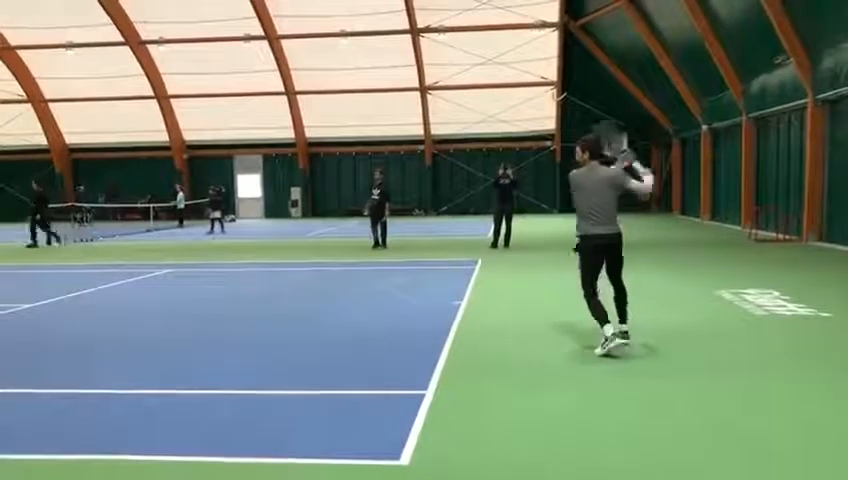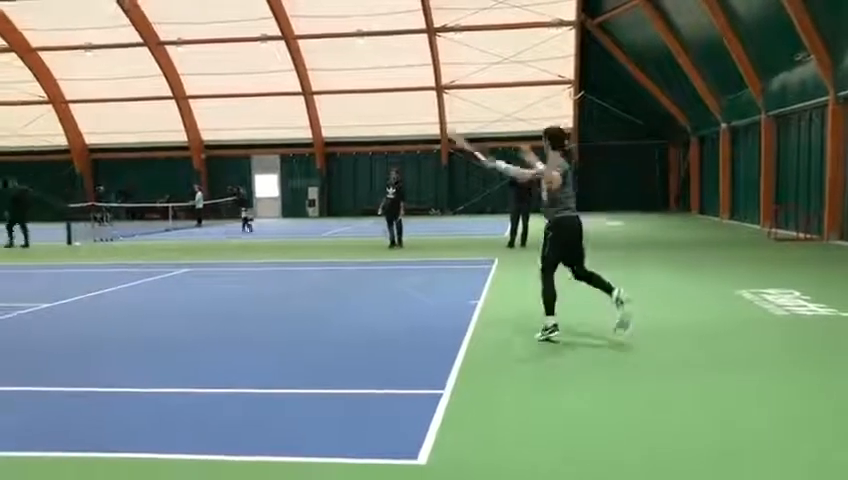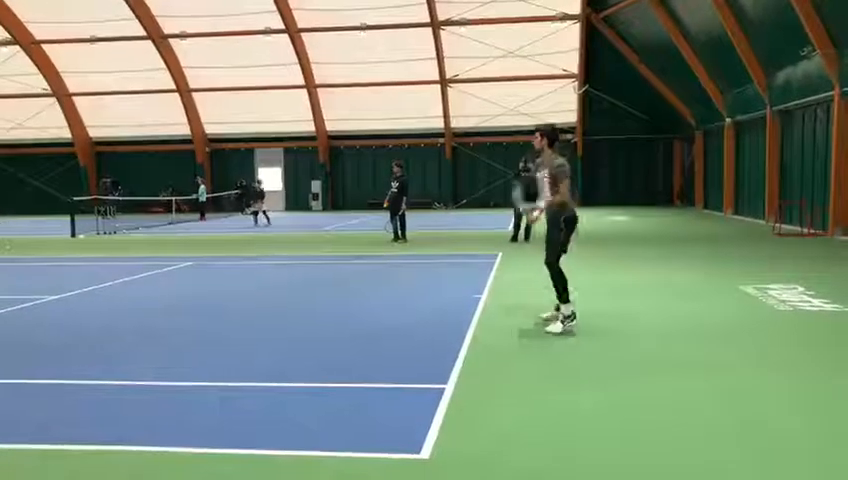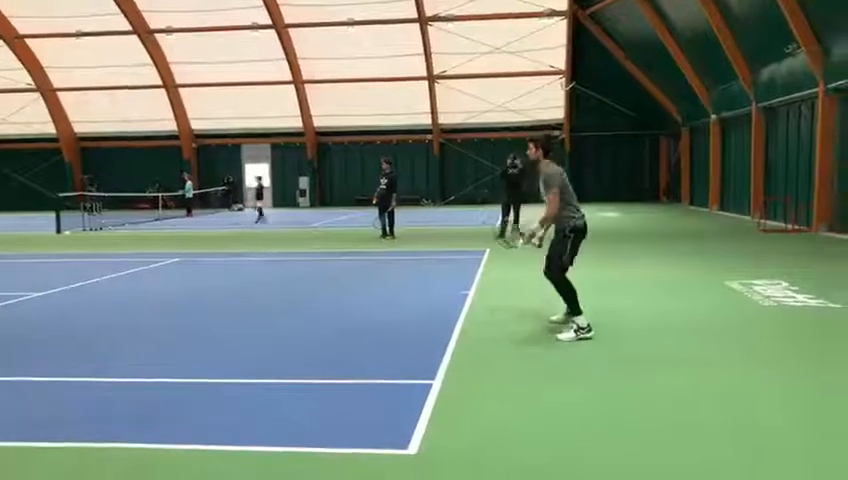
dt=0.7s
person 1, frame 1
left shoulder: (574, 177)
right shoulder: (614, 175)
right elbow: (645, 190)
right wrist: (647, 177)
left hip: (589, 240)
right hip: (613, 238)
left knee: (591, 292)
right knee: (617, 283)
left ankle: (609, 335)
right ankle: (622, 329)
person 1, frame 2
left shoulder: (559, 164)
right shoulder: (554, 164)
left elbow: (555, 185)
right elbow: (526, 176)
left wrist: (538, 166)
right wrist: (497, 164)
left hip: (560, 225)
right hip: (570, 224)
left knee: (547, 274)
right knee: (580, 272)
left ankle: (550, 325)
right ankle: (616, 295)
person 1, frame 3
left shoulder: (559, 164)
right shoulder: (540, 163)
left elbow: (564, 197)
left wrist: (540, 206)
right wrist: (538, 211)
left hip: (565, 219)
right hip: (554, 219)
left knee: (551, 262)
right knee: (552, 262)
left ankle: (568, 314)
right ankle: (562, 306)
person 1, frame 4
left shoulder: (551, 173)
right shoulder: (546, 172)
left elbow: (553, 209)
left wrist: (536, 228)
right wrist: (543, 230)
left hip: (573, 228)
right hip: (564, 228)
left knee: (556, 273)
right knee: (551, 270)
left ankle: (582, 325)
right ankle: (572, 310)
